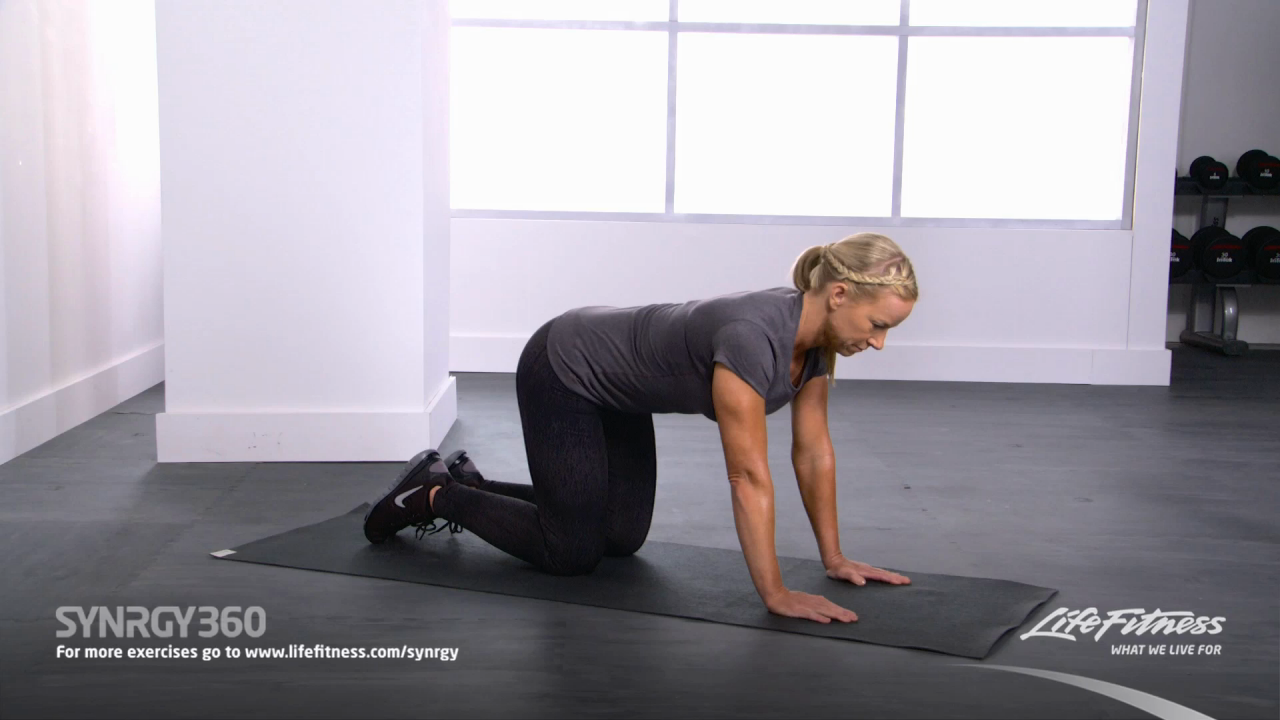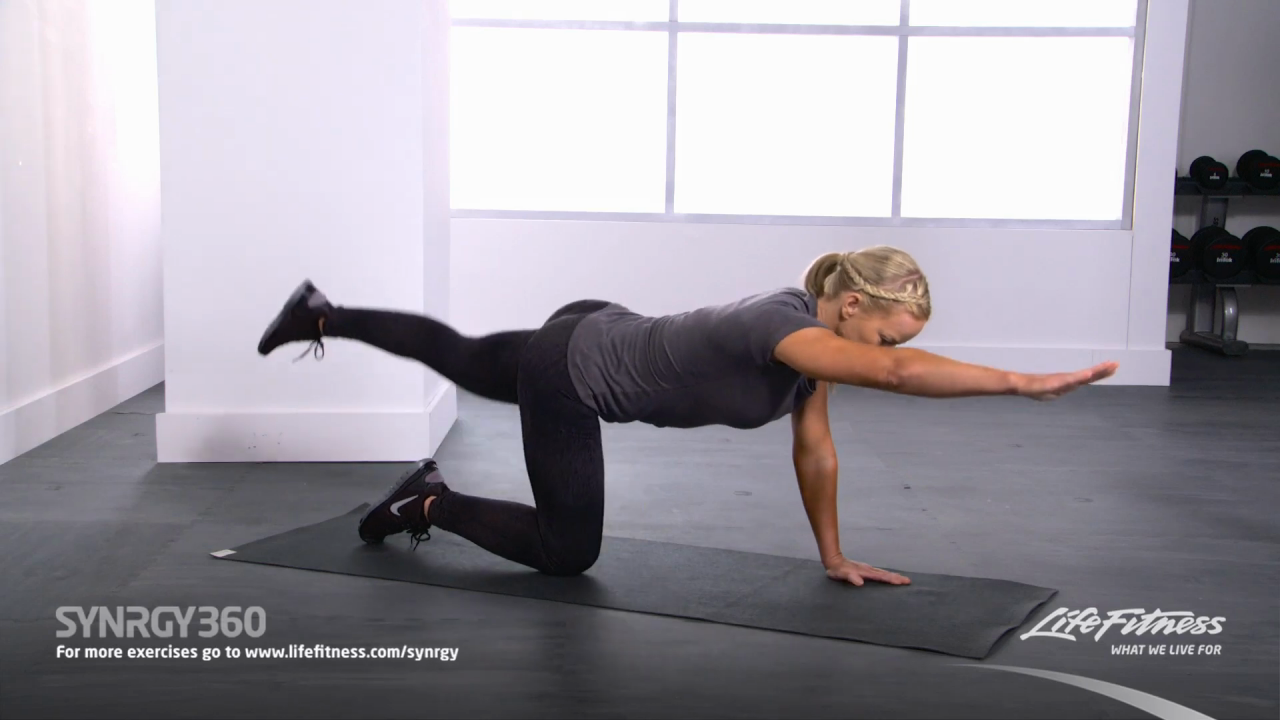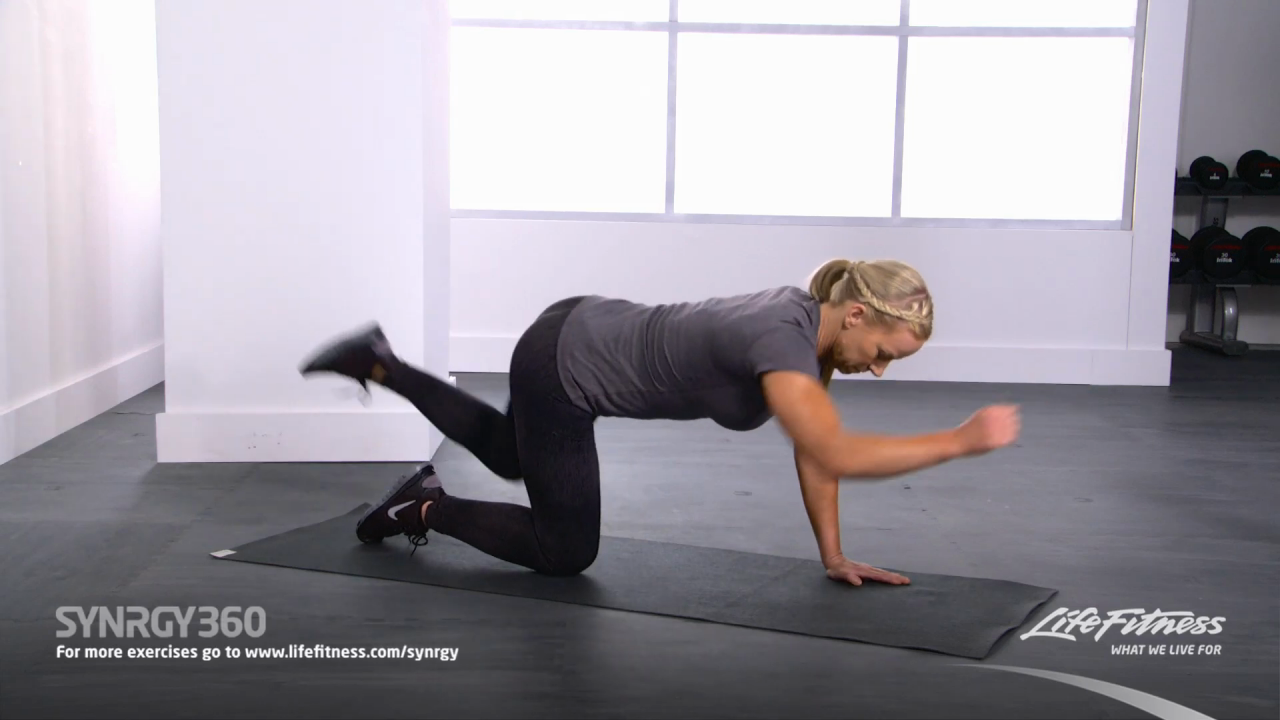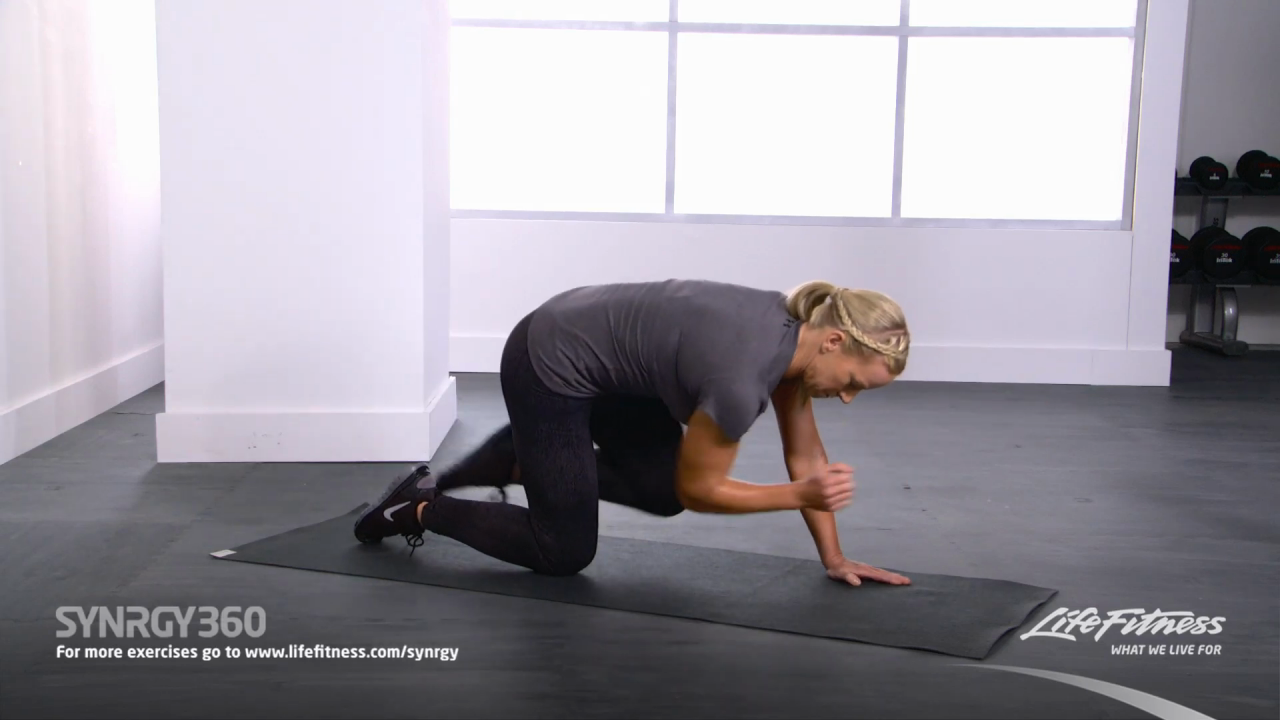
dt=0.7s
person 1, frame 1
left shoulder: (817, 332)
right shoulder: (754, 336)
left elbow: (813, 450)
right elbow: (749, 476)
left wrist: (835, 556)
right wrist: (775, 595)
left hip: (612, 384)
right hip: (560, 372)
left knee: (621, 538)
right knee: (572, 552)
left ankle: (470, 485)
right ankle: (432, 495)
person 1, frame 2
left shoulder: (811, 328)
right shoulder: (784, 328)
left elbow: (816, 451)
right elbow: (900, 376)
left wrist: (835, 556)
right wrist: (1027, 383)
left hip: (599, 338)
right hip: (567, 375)
left knee: (464, 362)
right knee: (568, 551)
left ankle: (323, 317)
right ankle: (430, 503)
person 1, frame 3
left shoulder: (818, 319)
right shoulder: (783, 343)
left elbow: (824, 446)
right elbow: (834, 460)
left wrist: (835, 556)
right wrist: (961, 441)
left hip: (594, 333)
right hip: (559, 370)
left knee: (504, 454)
right knee: (566, 551)
left ankle: (380, 363)
right ankle: (423, 508)
person 1, frame 4
left shoulder: (796, 329)
right shoulder: (741, 380)
left elbow: (805, 452)
right elbow: (699, 490)
left wrist: (835, 557)
right wrist: (802, 496)
left hip: (597, 348)
right hip: (548, 366)
left knee: (660, 494)
right knee: (565, 553)
left ankle: (521, 462)
right ankle: (421, 507)
